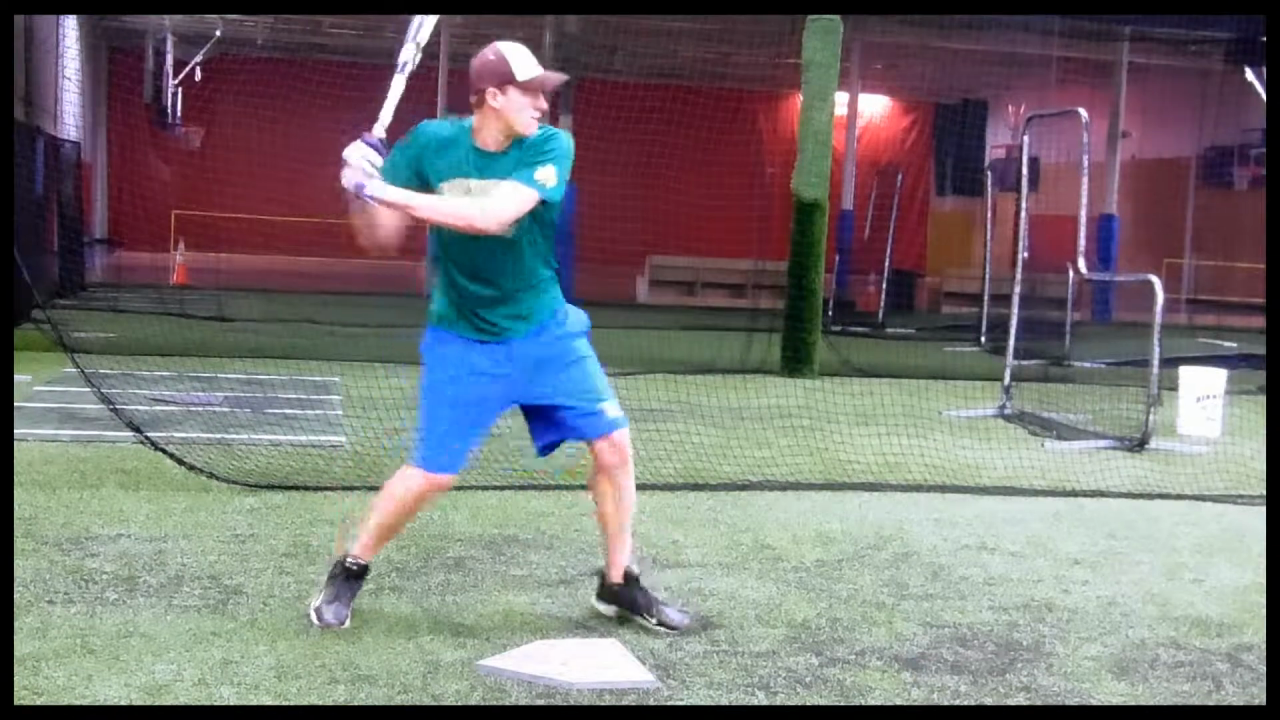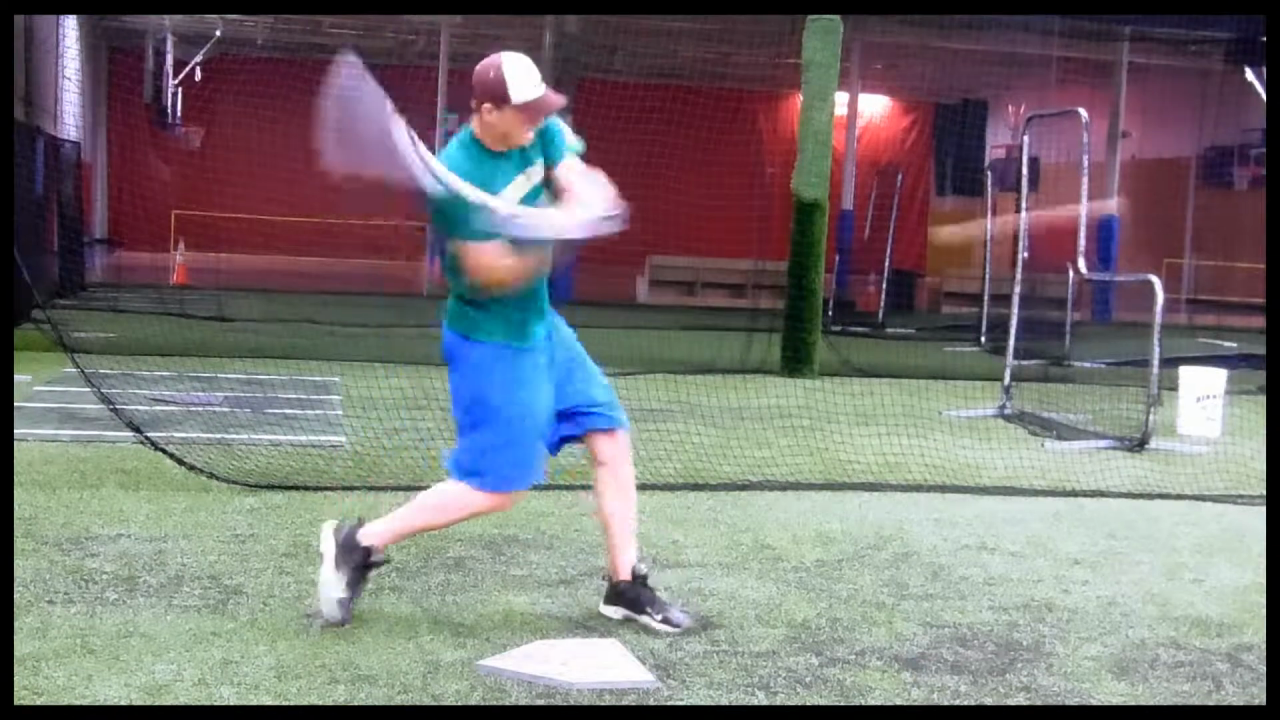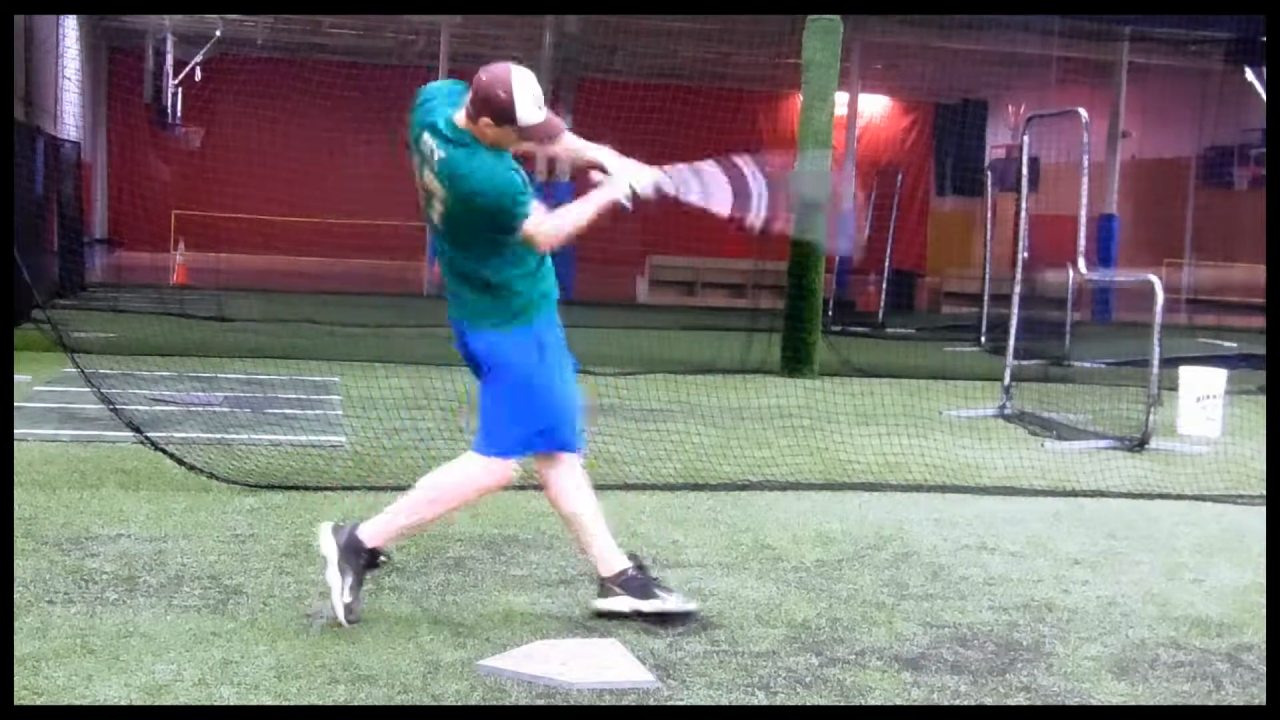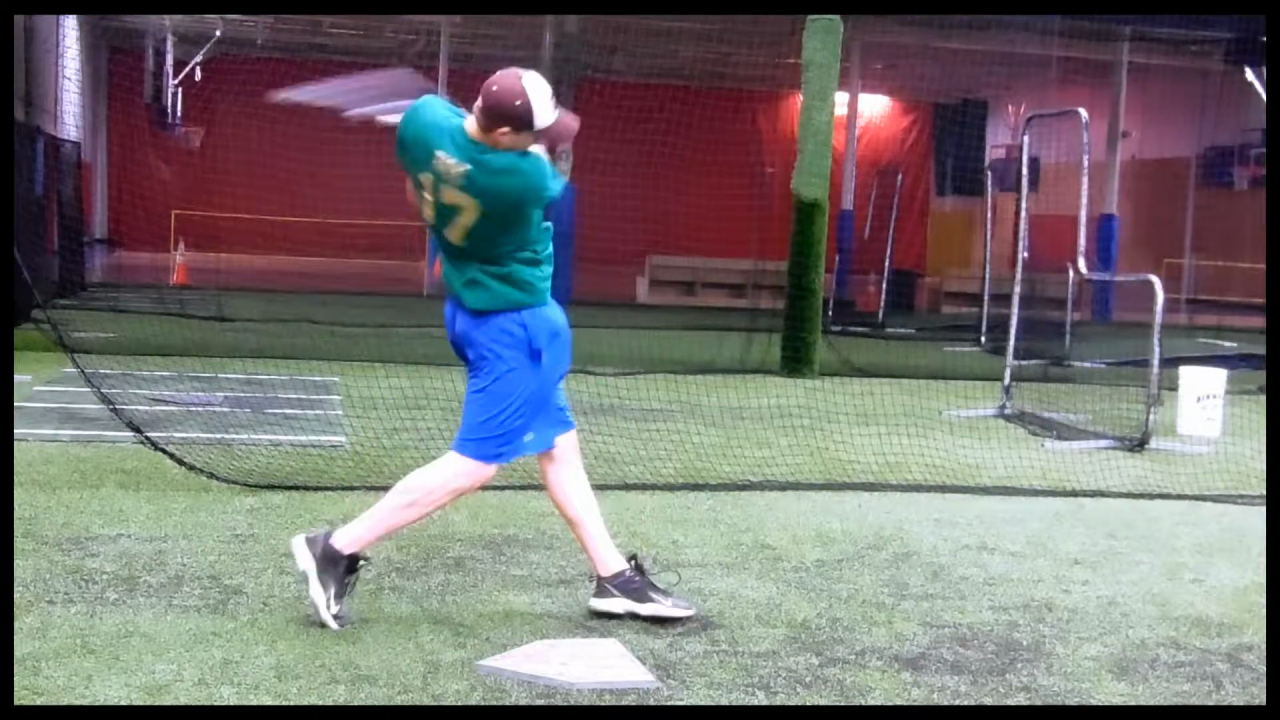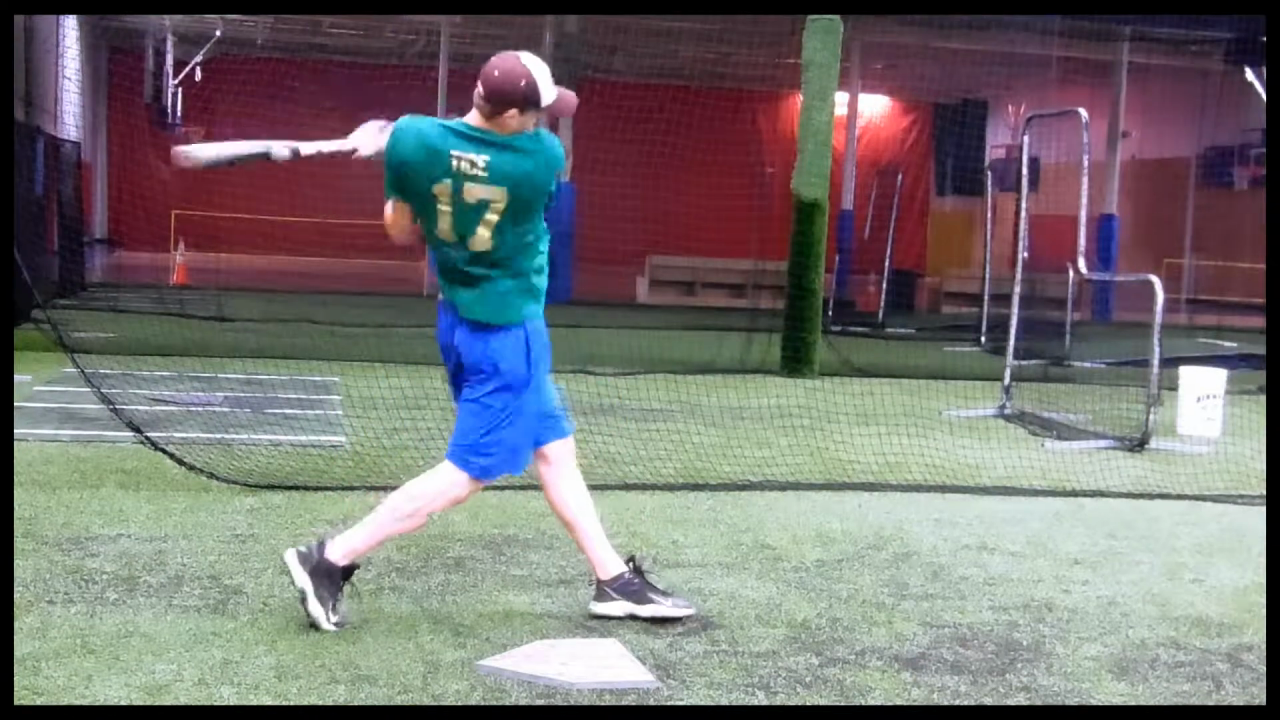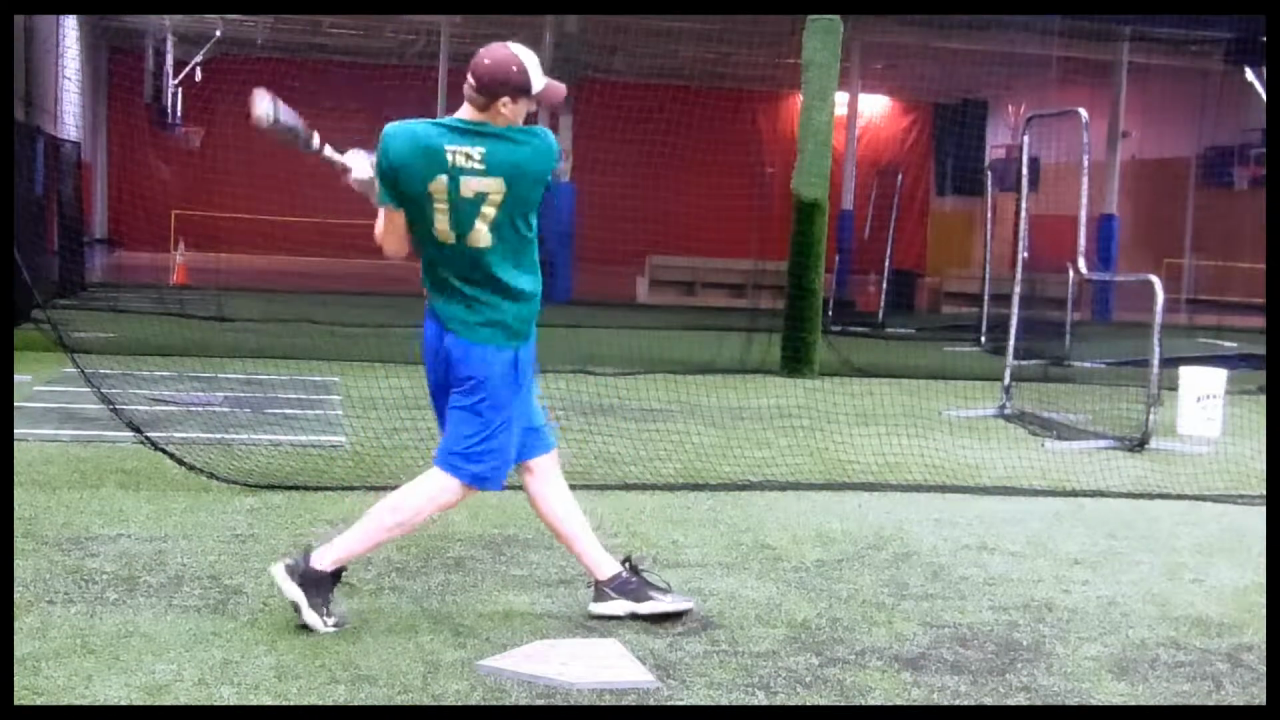
dt=0.1s
person 1, frame 1
left shoulder: (550, 146)
right shoulder: (430, 144)
left elbow: (493, 215)
right elbow: (377, 236)
left wrist: (387, 193)
right wrist: (365, 190)
left hip: (542, 328)
right hip: (463, 339)
left knee: (612, 442)
right knee: (432, 474)
left ankle: (619, 582)
right ankle: (349, 570)
person 1, frame 2
left shoulder: (543, 130)
right shoulder: (456, 174)
left elbow: (584, 186)
right elbow: (492, 276)
right wrist: (530, 242)
left hip: (538, 326)
right hip: (491, 344)
left knee: (612, 440)
right knee: (494, 487)
left ankle: (626, 583)
right ankle: (358, 544)
person 1, frame 3
left shoulder: (437, 100)
right shoulder: (480, 176)
left elbow: (543, 136)
right elbow: (545, 234)
left wrist: (606, 159)
right wrist: (611, 191)
left hip: (521, 318)
right hip: (512, 324)
left knee: (557, 449)
right knee: (497, 459)
left ankle: (619, 577)
right ankle: (361, 541)
person 1, frame 4
left shoulder: (422, 116)
right shoulder: (525, 175)
left hip: (469, 310)
right hip: (519, 322)
left knee: (557, 441)
right knee: (477, 460)
left ankle: (615, 577)
right ankle: (336, 549)
person 1, frame 5
left shoulder: (409, 140)
right shoulder: (543, 154)
left elbow: (400, 232)
left hip: (459, 319)
right hip: (508, 334)
left knee: (554, 447)
right knee: (469, 469)
left ankle: (614, 580)
right ankle: (329, 559)
person 1, frame 6
left shoulder: (400, 142)
right shoulder: (538, 150)
left elbow: (392, 248)
left hip: (447, 328)
right hip: (499, 339)
left knee: (538, 458)
right knee: (458, 477)
left ankle: (613, 580)
right ankle: (316, 568)
